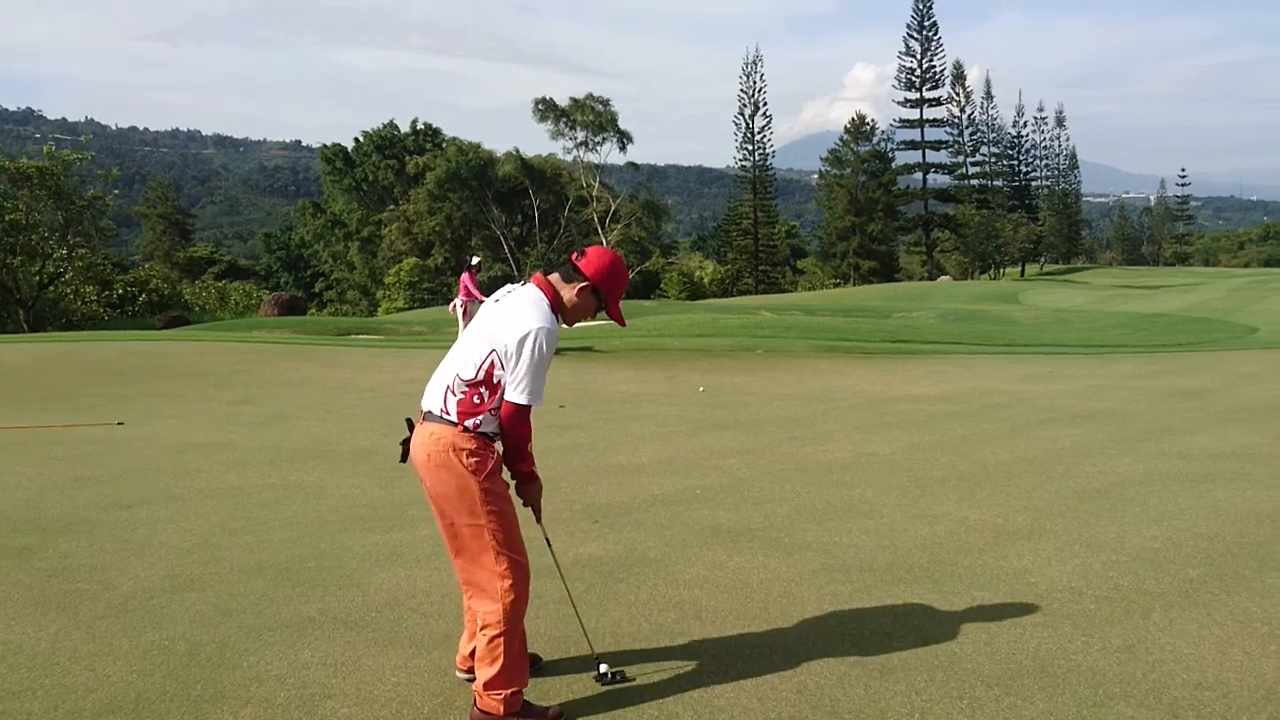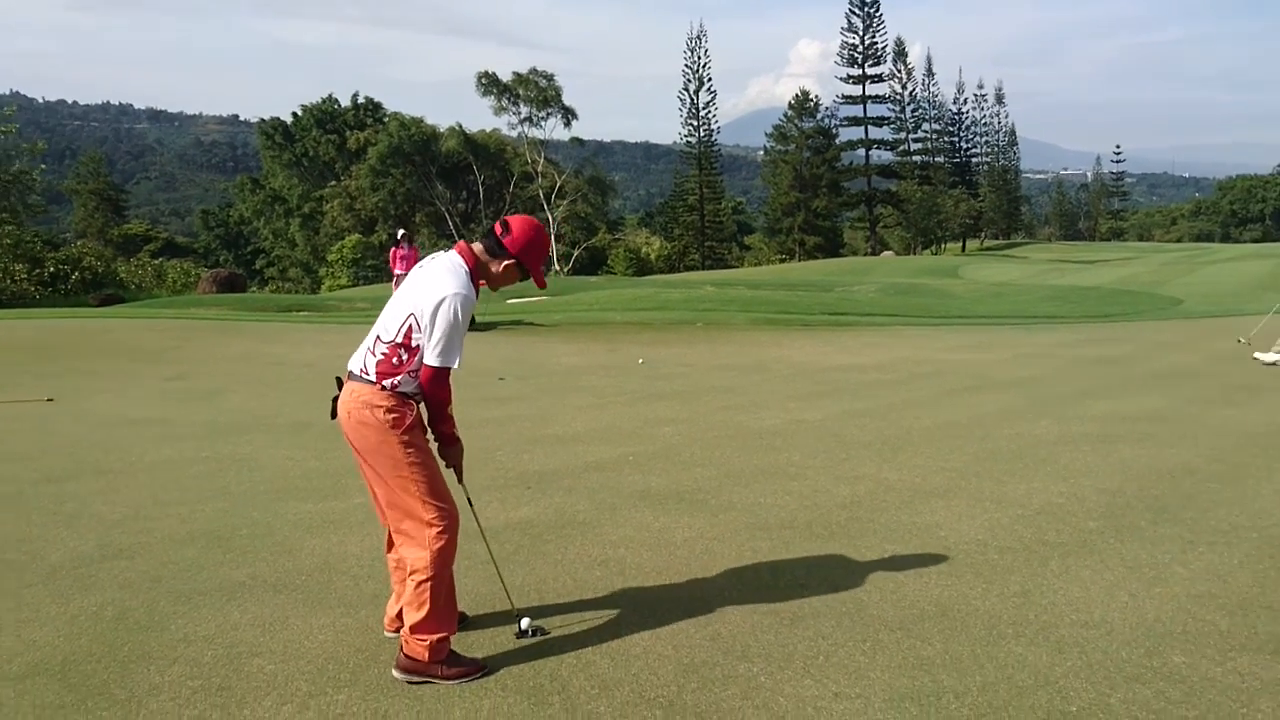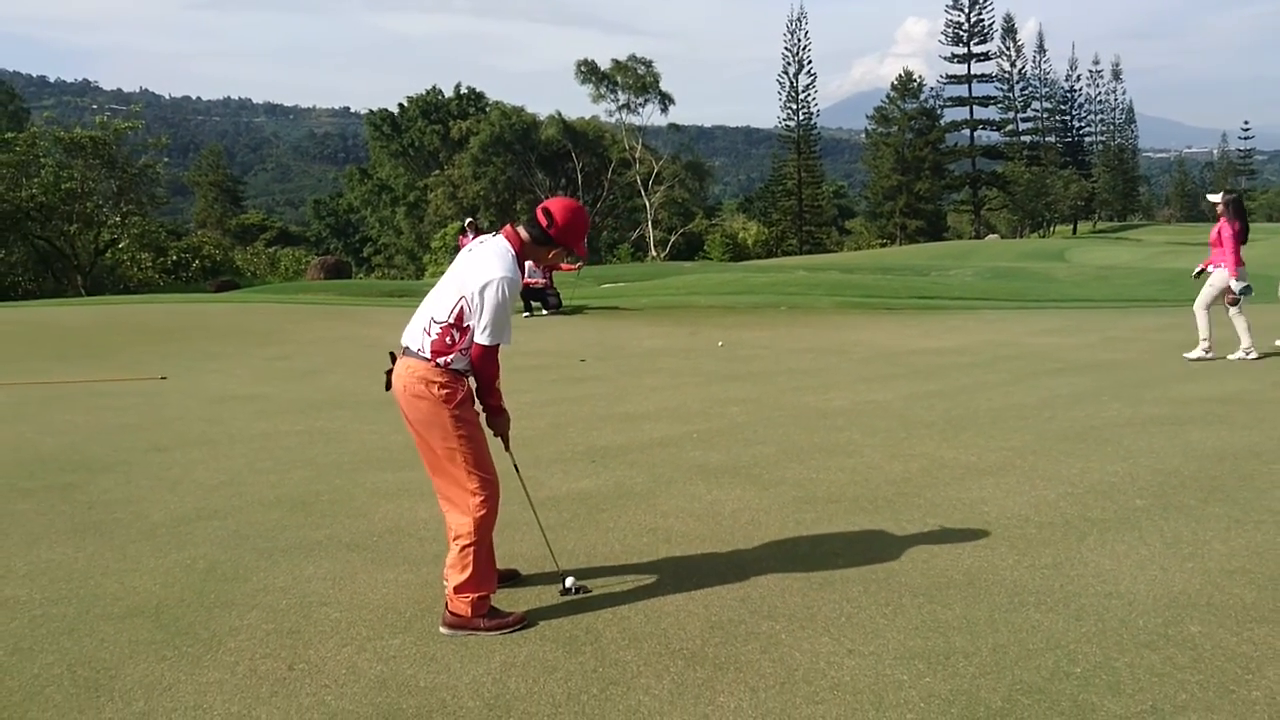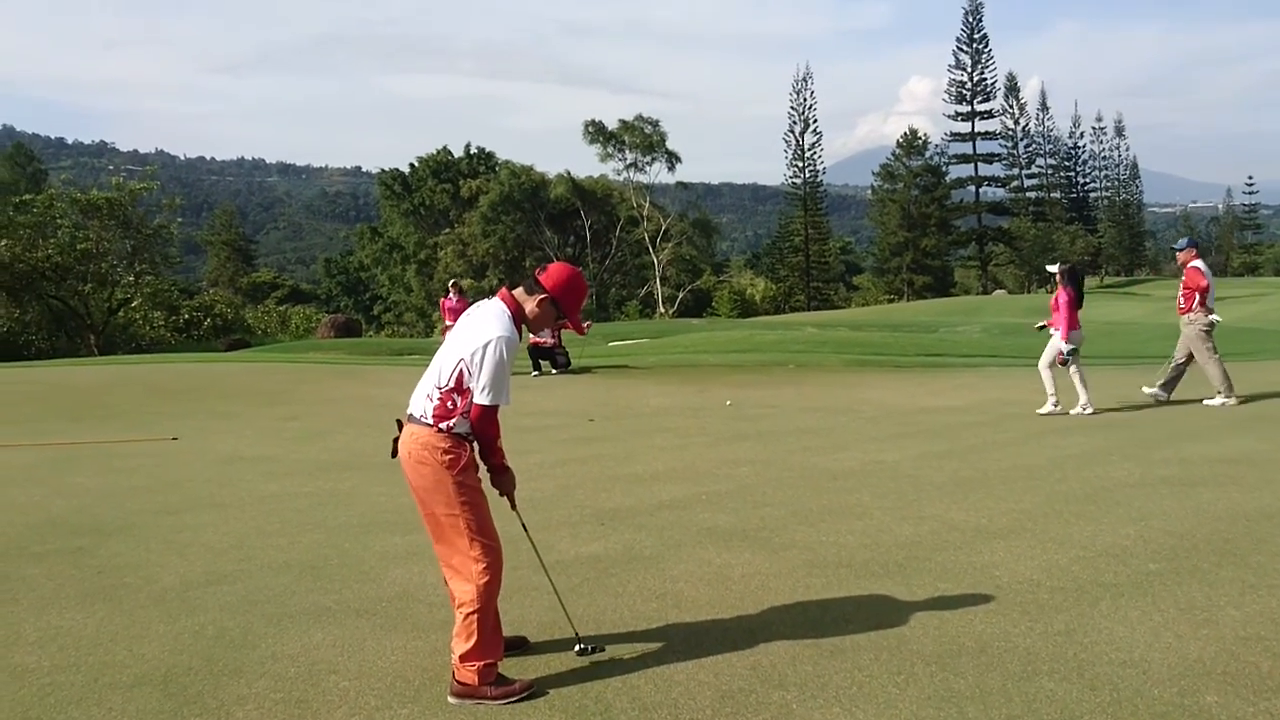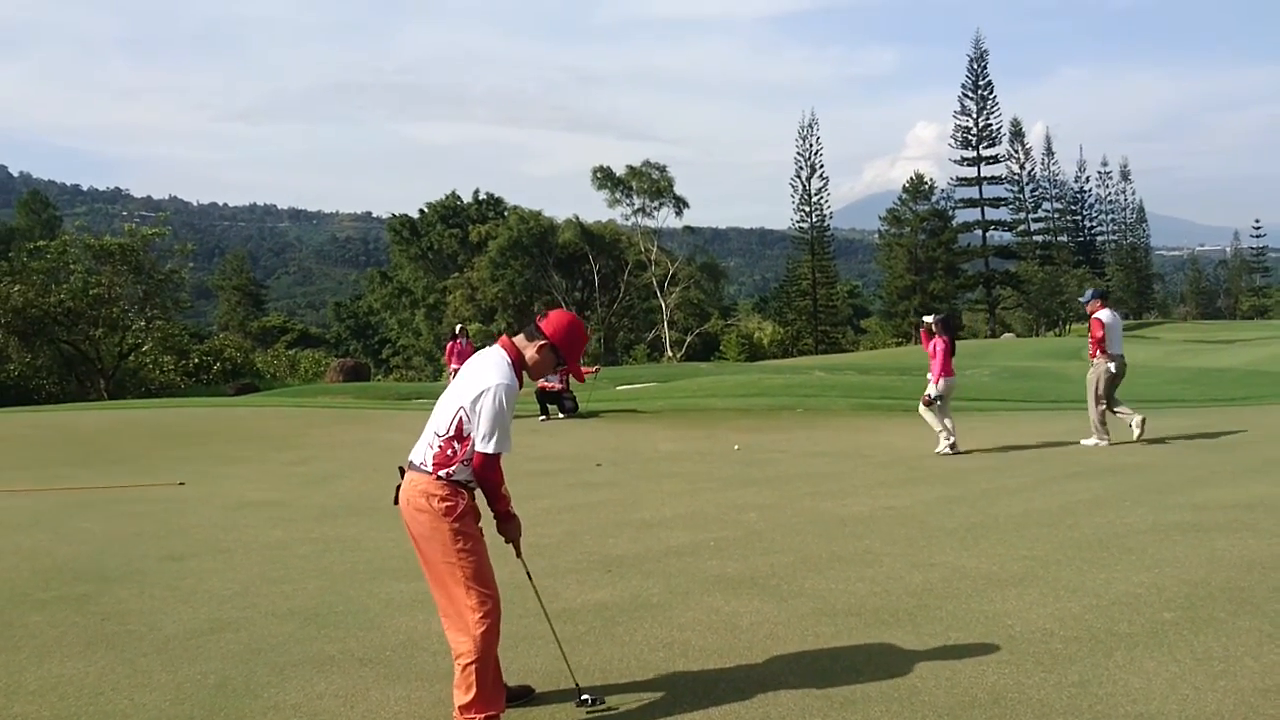
dt=1s
person 1, frame 1
left shoulder: (512, 294)
right shoulder: (539, 326)
right elbow: (514, 414)
right wrist: (525, 475)
left hip: (432, 433)
right hip: (460, 447)
left knee: (481, 560)
right knee: (504, 571)
left ankle: (476, 654)
person 1, frame 2
left shoulder: (441, 260)
right shoulder: (456, 293)
right elbow: (434, 378)
left wrist: (441, 434)
right wrist: (448, 438)
left hip: (364, 395)
right hip: (382, 407)
left knee: (407, 517)
right knee: (434, 521)
left ankle: (406, 610)
right ankle: (423, 650)
person 1, frame 3
left shoulder: (487, 243)
right shoulder: (503, 275)
right elbow: (483, 354)
left wrist: (488, 404)
right wrist: (495, 408)
left hip: (415, 368)
right hip: (435, 381)
left knee: (461, 484)
right knee: (477, 491)
left ankle: (468, 568)
right ankle: (466, 607)
person 1, frame 4
left shoulder: (487, 309)
right shoulder: (501, 335)
right elbow: (483, 415)
left wrist: (492, 462)
right wrist: (499, 467)
left hip: (426, 436)
right hip: (439, 447)
left knee: (468, 553)
right knee: (479, 558)
left ankle: (482, 637)
right ankle: (473, 676)
person 1, frame 5
left shoulder: (491, 358)
right shoulder: (501, 383)
right elbow: (485, 463)
left wrist: (500, 508)
right wrist: (504, 513)
left hip: (432, 488)
right hip: (438, 496)
left knee: (474, 600)
right knee: (477, 609)
